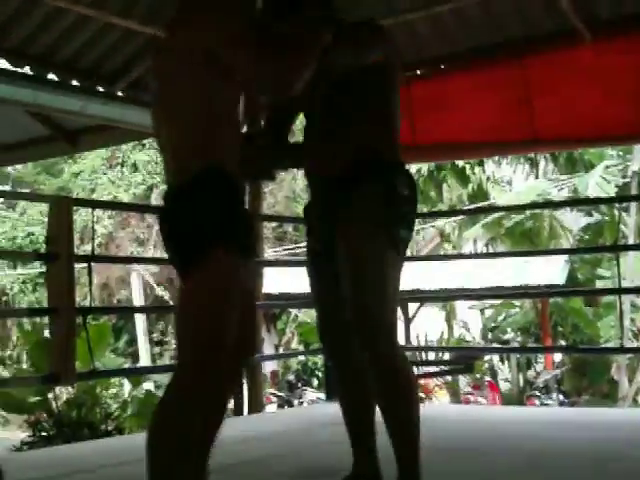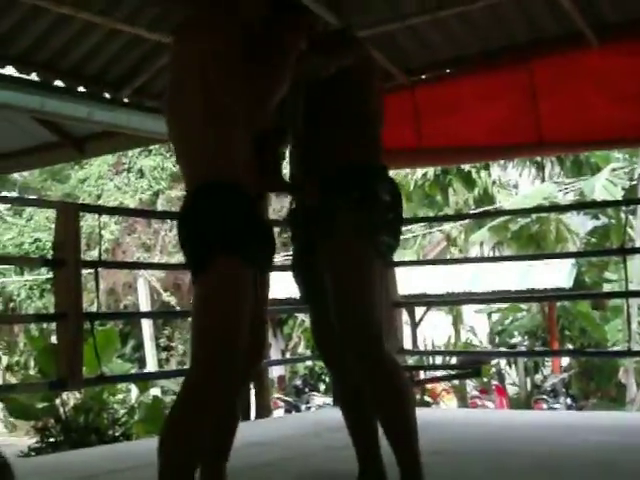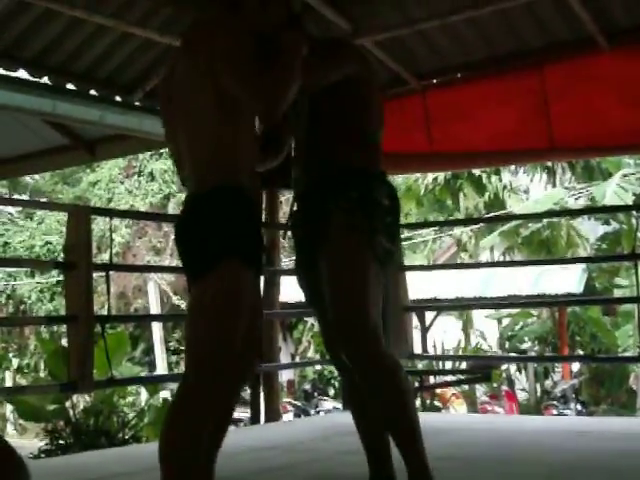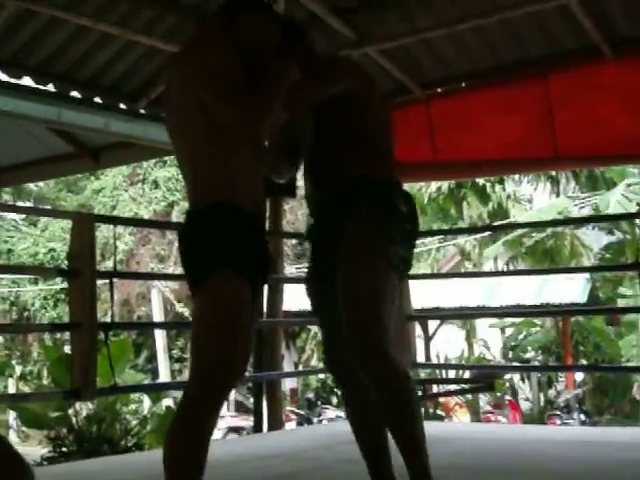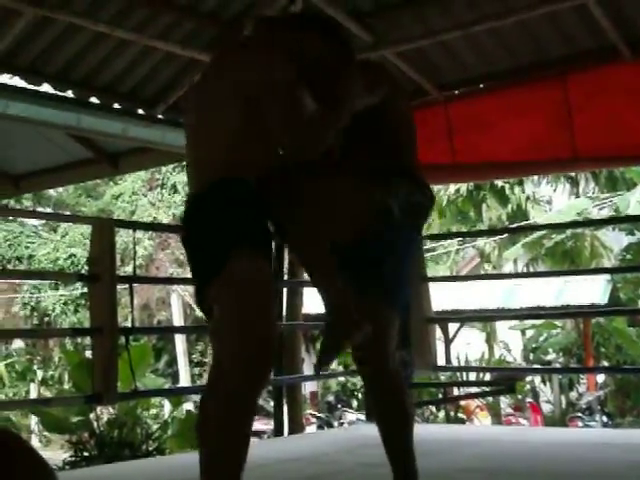
dt=0.3s
person 1, frame 1
left shoulder: (176, 48)
right elbow: (280, 82)
left hip: (190, 207)
right hip: (208, 204)
left knee: (236, 348)
right knee: (203, 368)
person 1, frame 2
left shoulder: (197, 58)
right elbow: (253, 106)
right wrist: (289, 43)
left hip: (237, 219)
right hip: (221, 216)
left knee: (240, 363)
right knee: (213, 371)
person 1, frame 3
left shoulder: (180, 71)
right elbow: (269, 103)
right wrist: (293, 51)
left hip: (214, 218)
right hip: (222, 218)
left knee: (239, 360)
right knee: (209, 371)
person 1, frame 4
left shoulder: (189, 79)
right shoulder: (210, 49)
right elbow: (246, 127)
right wrist: (281, 75)
left hip: (232, 236)
right hip: (221, 233)
left knee: (220, 376)
right knee: (213, 378)
person 1, frame 5
left shoulder: (221, 68)
right shoulder: (270, 54)
right elbow: (300, 144)
right wrist: (346, 100)
left hip: (204, 219)
right hip: (230, 216)
left knee: (230, 367)
right knee: (251, 360)
person 2, frame 1
left shoulder: (369, 39)
right shoulder: (305, 72)
left elbow: (320, 62)
right elbow: (268, 140)
left hip: (374, 195)
right hip: (328, 204)
left knee: (372, 336)
right knee: (337, 338)
person 2, frame 2
left shoulder: (342, 49)
right shoulder: (302, 90)
left hip: (357, 204)
right hip: (316, 214)
left knee: (362, 343)
right knee: (333, 348)
person 2, frame 3
left shoulder: (340, 55)
right shoulder: (306, 98)
left hip: (355, 205)
right hip: (318, 216)
left knee: (359, 343)
right knee: (344, 350)
person 2, frame 4
left shoulder: (340, 72)
right shoulder: (317, 108)
left elbow: (290, 98)
left hip: (374, 215)
right hip: (333, 232)
left knee: (367, 349)
right knee: (342, 360)
person 2, frame 5
left shoulder: (372, 76)
left hip: (394, 196)
right hip: (364, 236)
left knee: (281, 185)
right knee: (377, 362)
left ankle: (342, 313)
